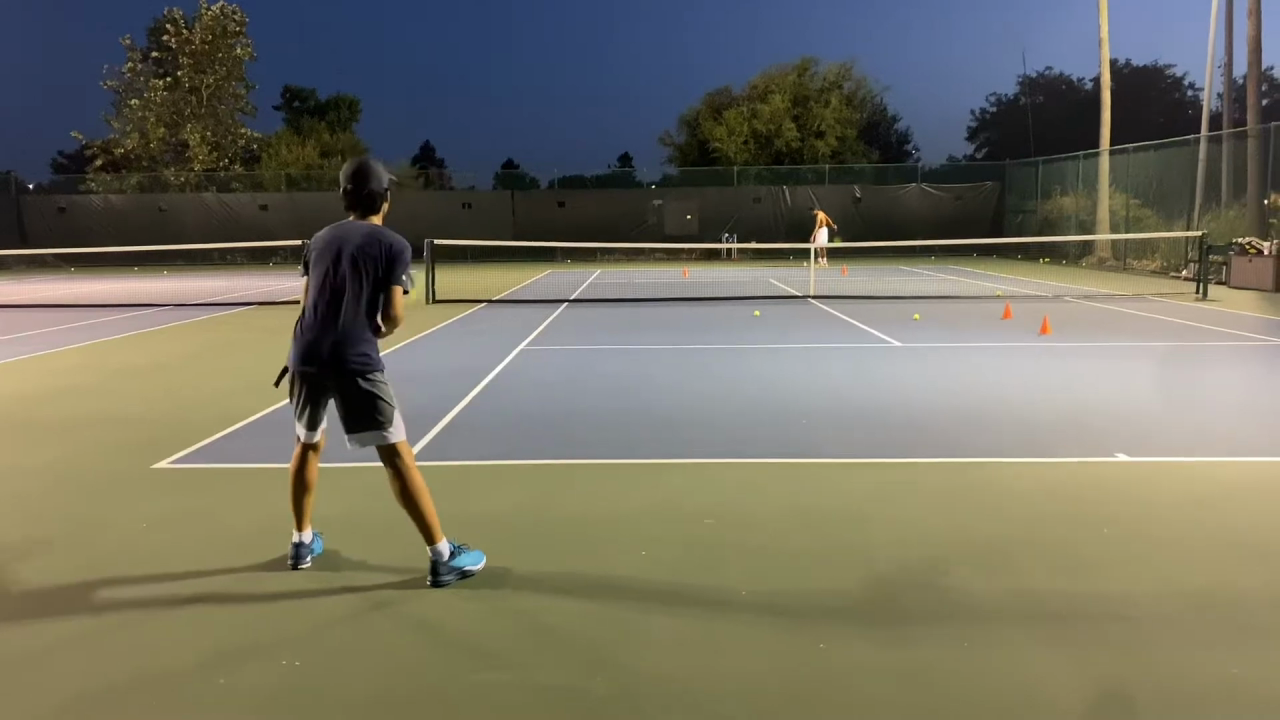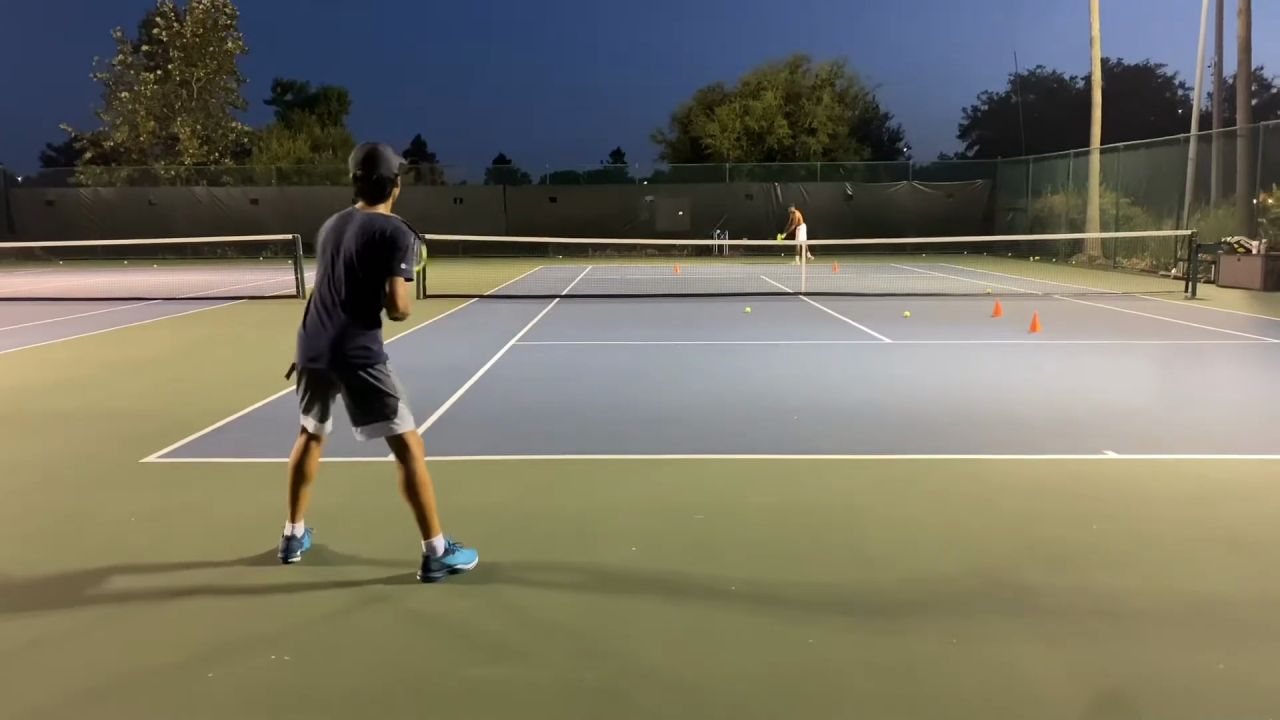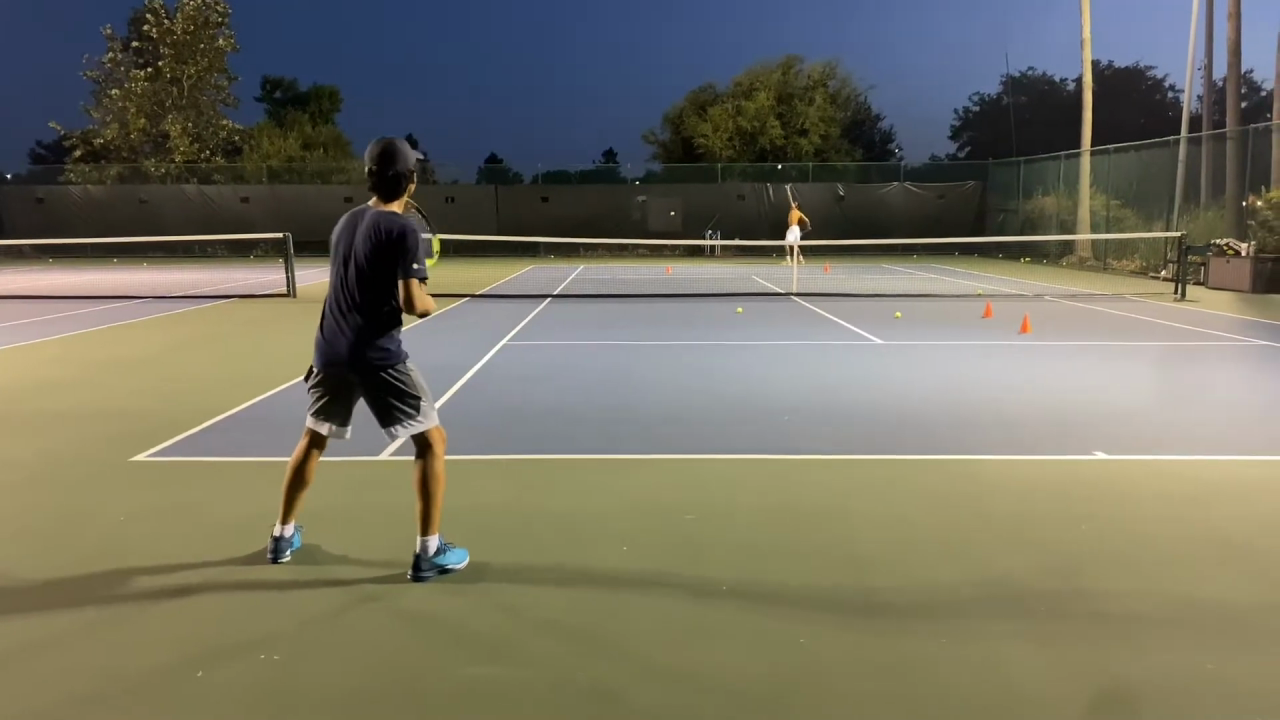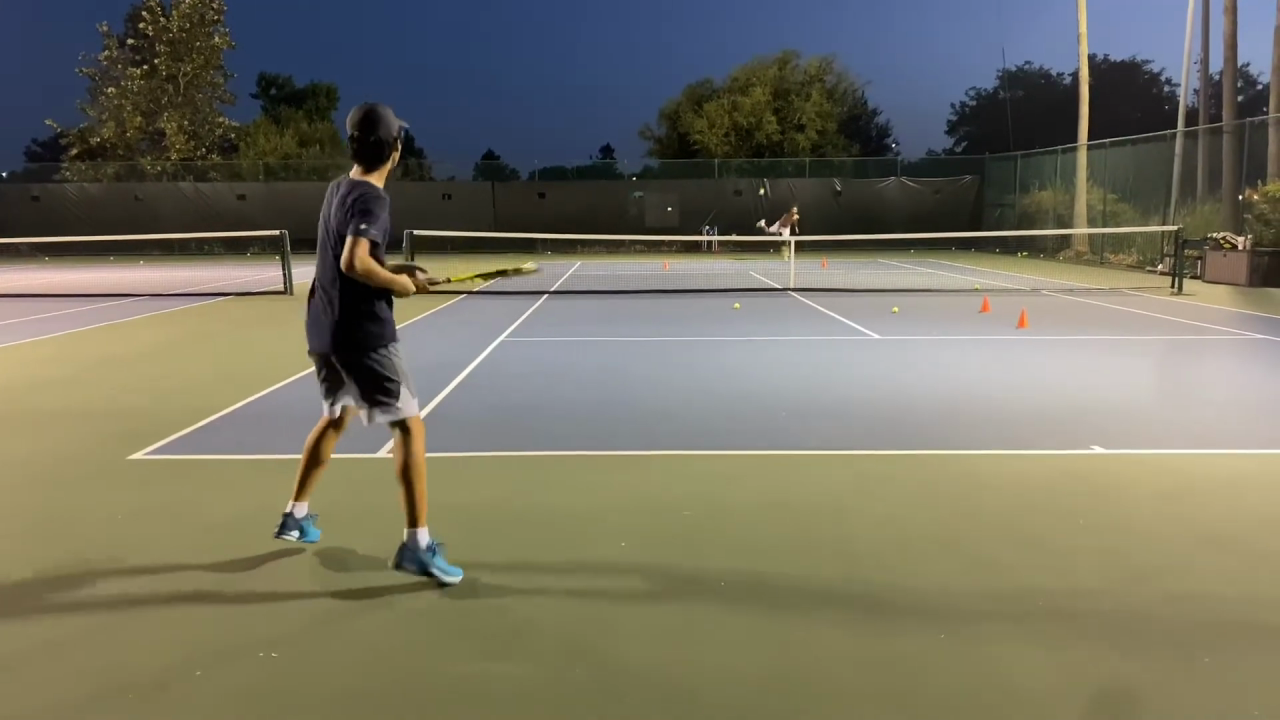
dt=1s
person 1, frame 1
left shoulder: (320, 239)
right shoulder: (393, 245)
right elbow: (393, 315)
right wrist: (380, 327)
left hip: (306, 355)
right hip: (355, 360)
left knee: (308, 444)
right knee: (397, 456)
left ankle: (302, 542)
right ankle: (443, 556)
person 1, frame 2
left shoulder: (331, 225)
right shoulder: (394, 232)
right elbow: (397, 307)
right wrist: (397, 301)
left hip: (311, 345)
right hip: (357, 351)
left knee: (310, 435)
right knee: (408, 445)
left ankle: (293, 534)
right ankle: (436, 552)
person 1, frame 3
left shoulder: (345, 222)
right shoulder: (403, 230)
right elbow: (411, 303)
right wrist: (429, 303)
left hip: (330, 350)
right hip: (378, 354)
left knee: (314, 438)
right knee: (432, 441)
left ankle: (283, 535)
right ankle: (429, 551)
person 1, frame 4
left shoulder: (337, 189)
right shoulder: (372, 198)
right elbow: (353, 263)
left wrist: (393, 275)
right wrist: (398, 284)
left hip: (324, 328)
right hip: (363, 334)
left knee: (335, 418)
right knee: (410, 429)
left ankle: (295, 516)
right ankle: (417, 544)
